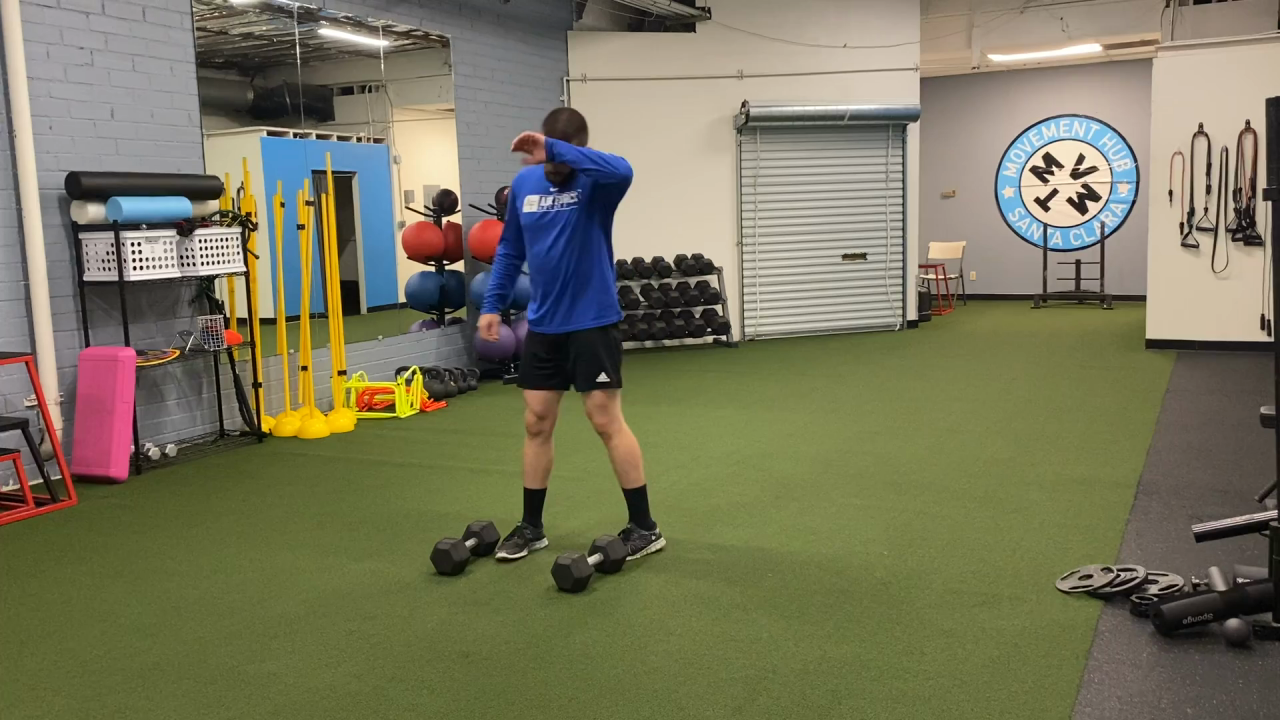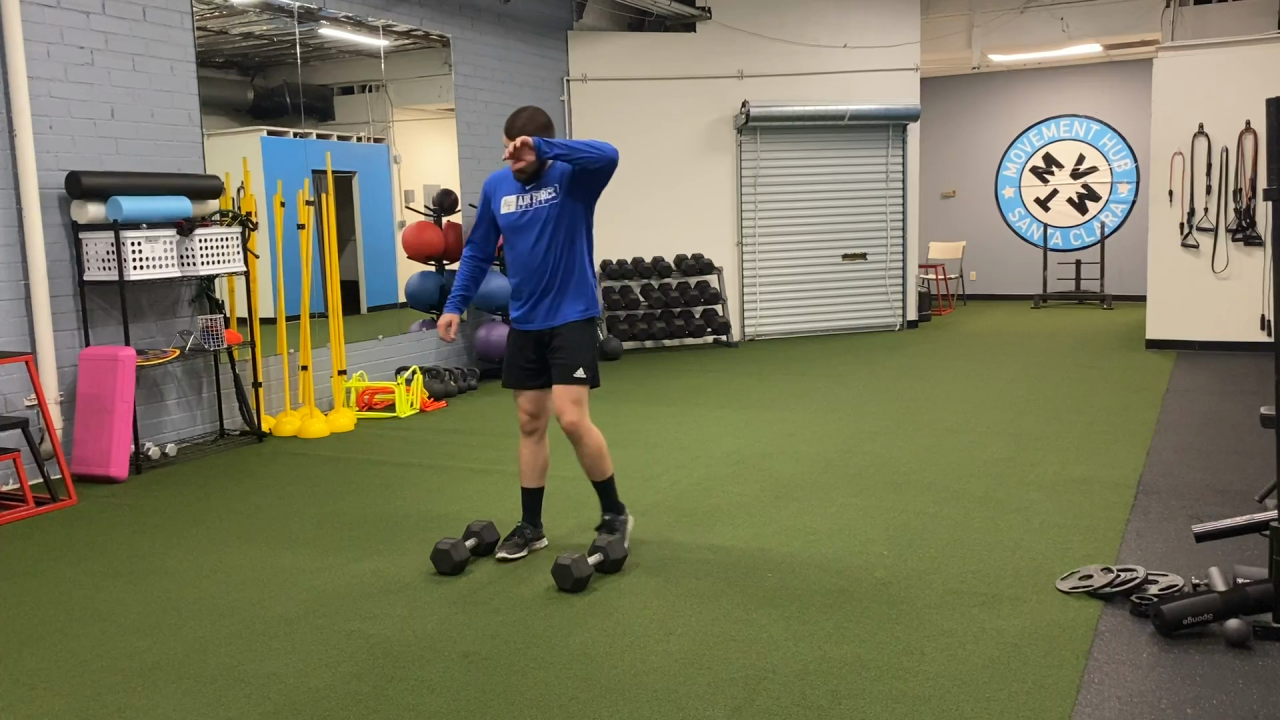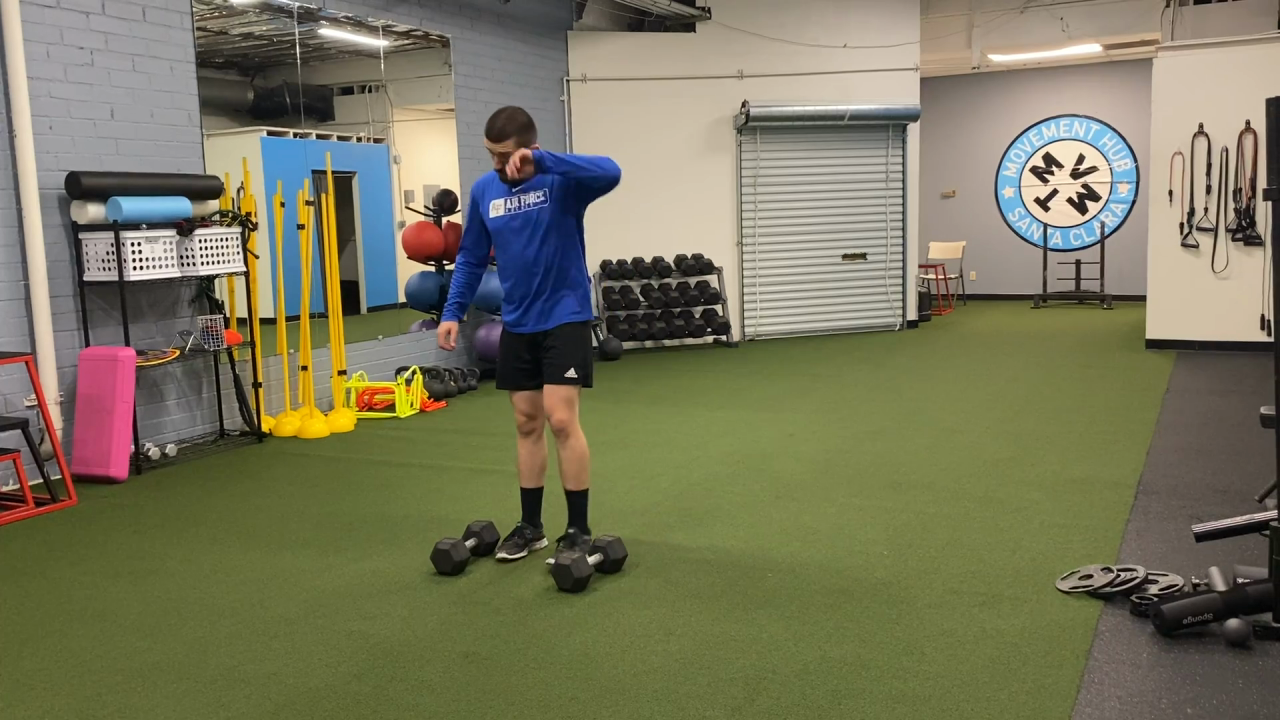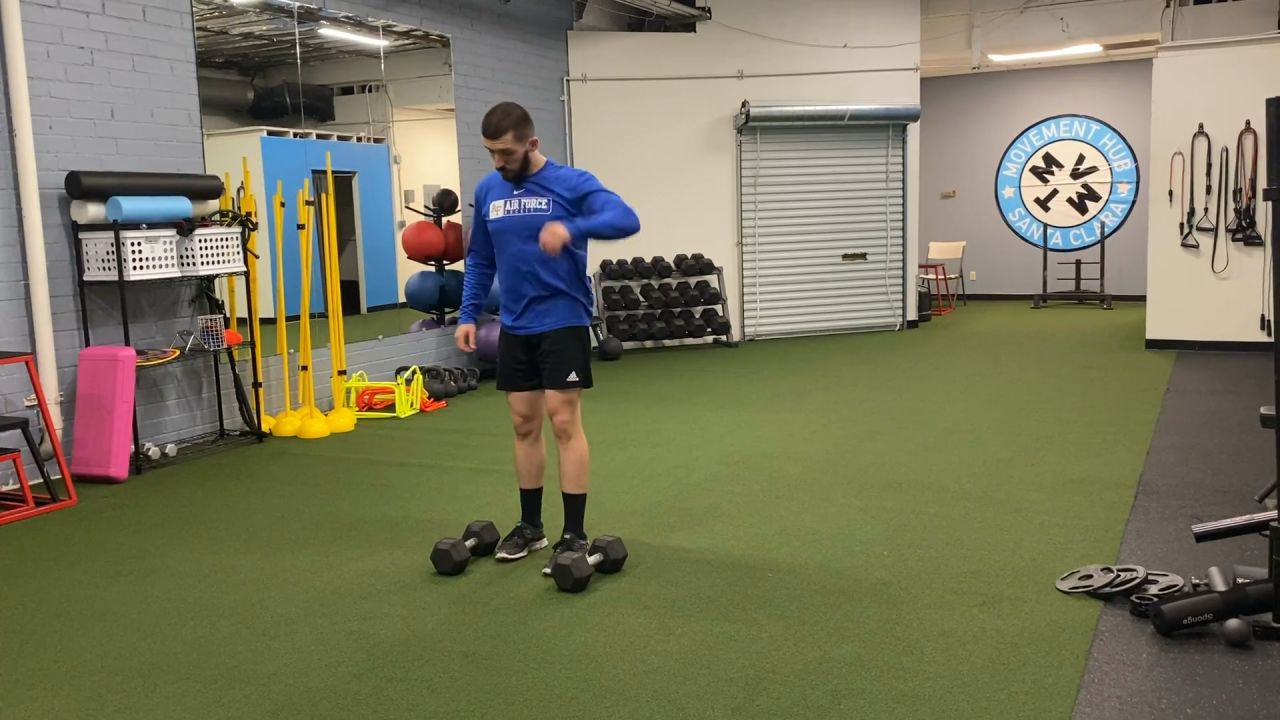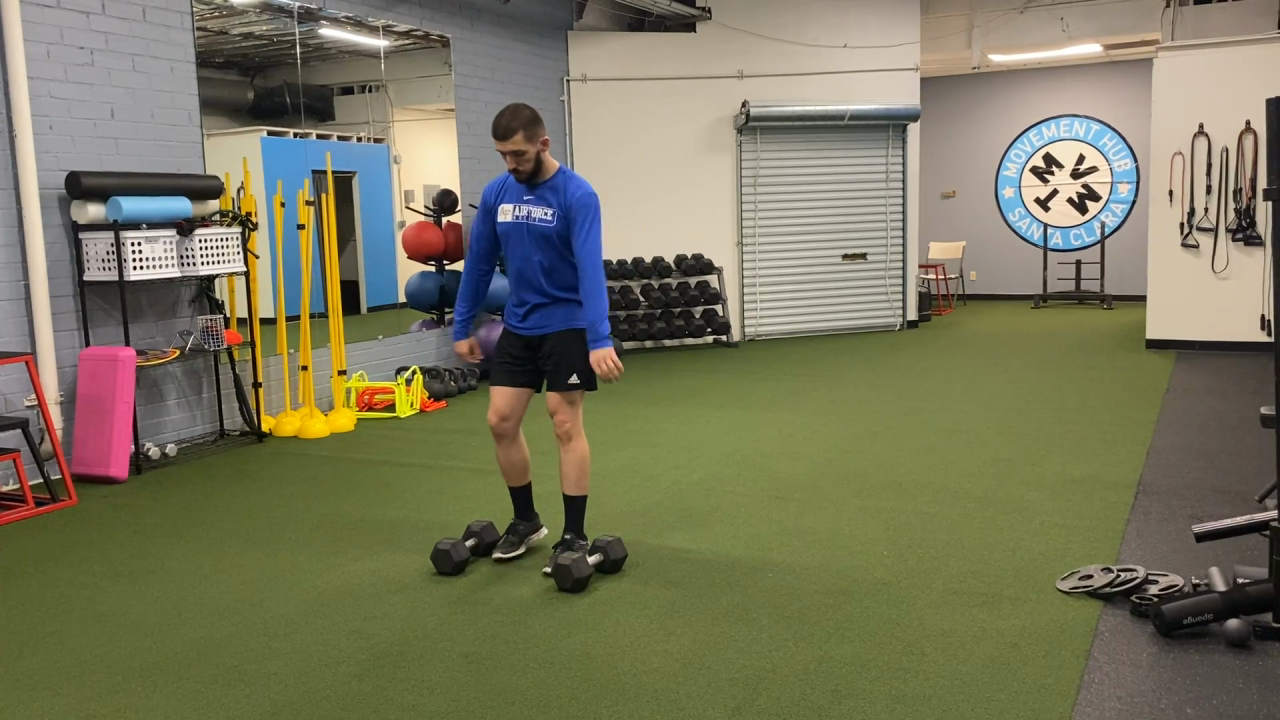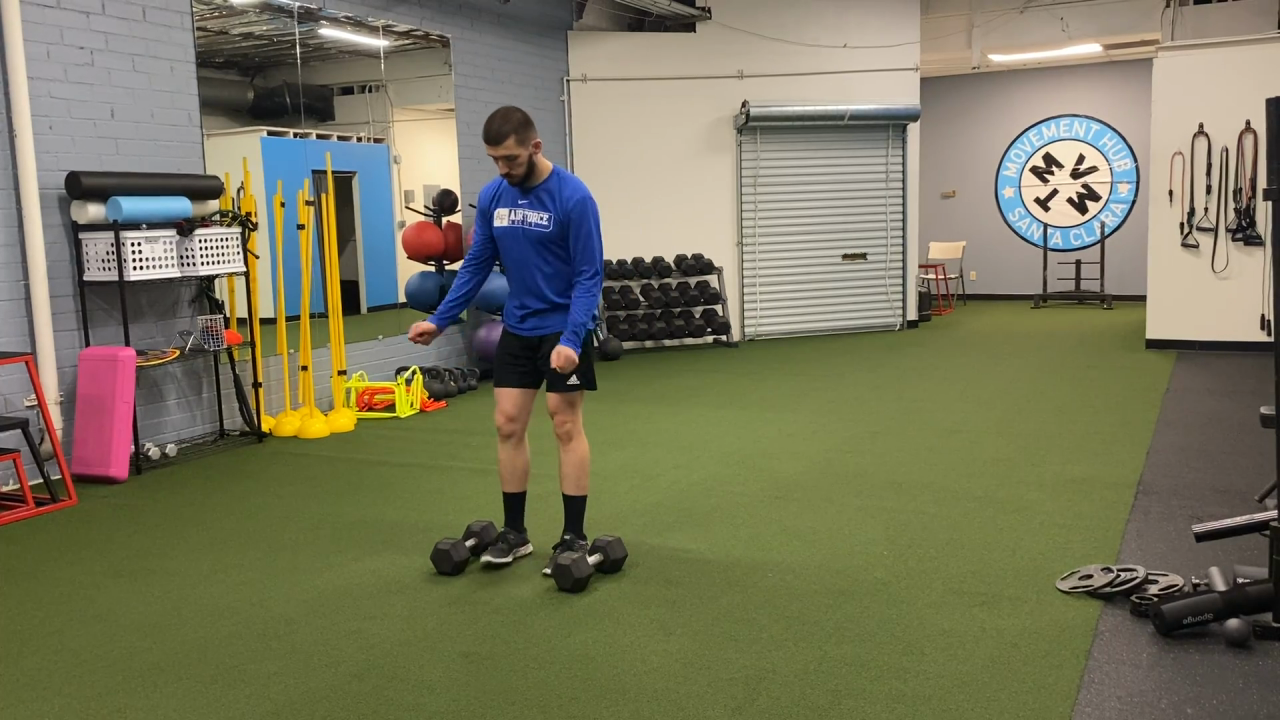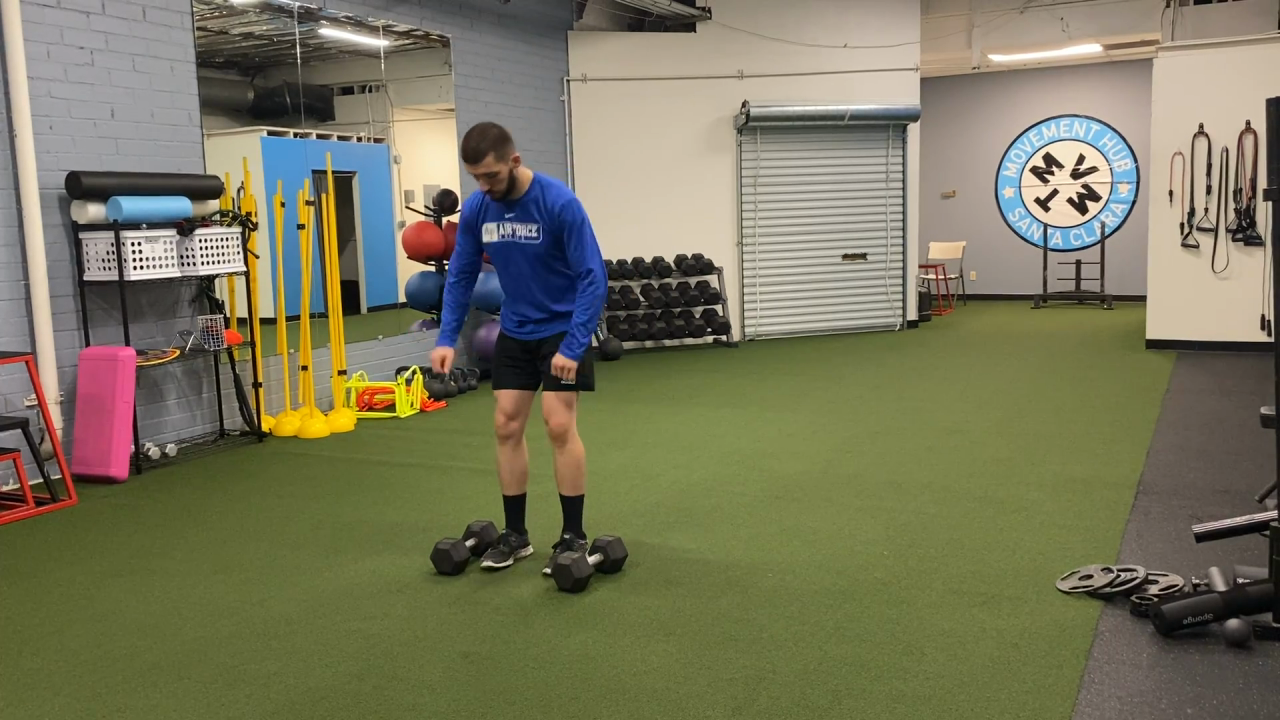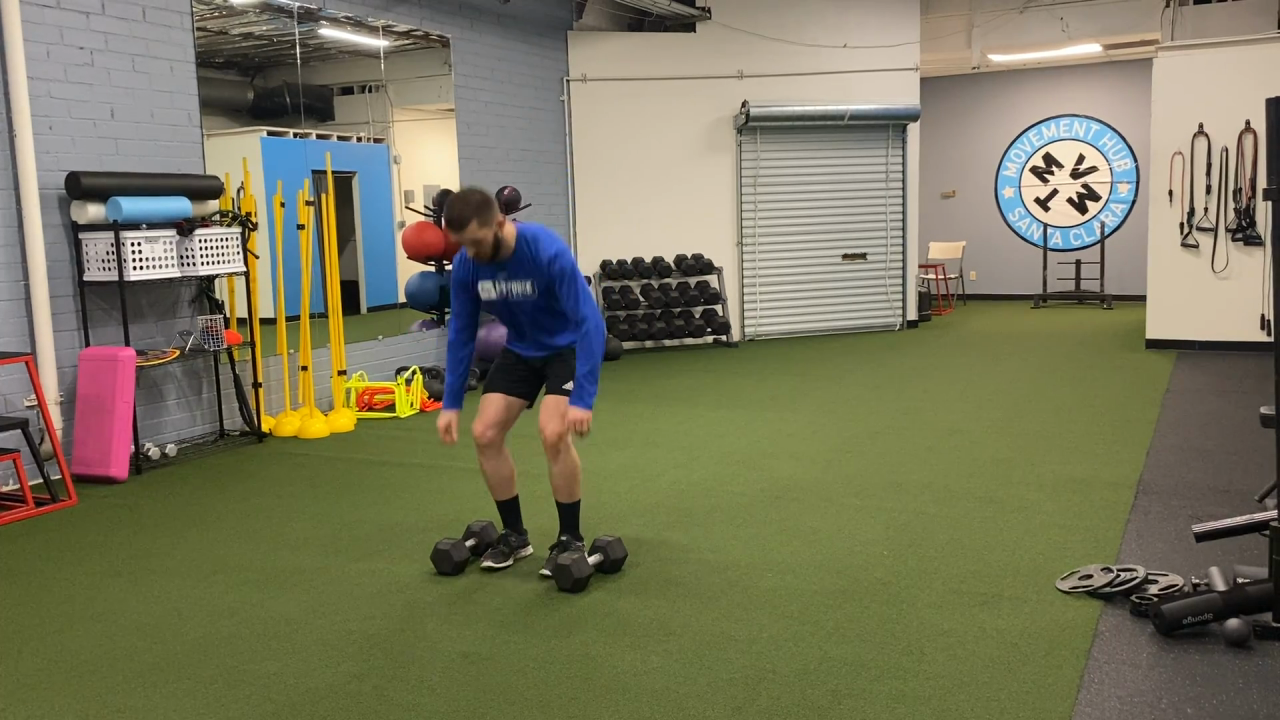
dt=0.2s
person 1, frame 1
left shoulder: (596, 182)
right shoulder: (524, 184)
left elbow: (622, 170)
right elbow: (510, 250)
left wrist: (552, 147)
right wrist: (493, 304)
left hip: (591, 323)
right hip: (542, 325)
left knee: (607, 423)
right knee: (536, 425)
left ankle: (644, 526)
right ankle: (531, 525)
person 1, frame 2
left shoulder: (572, 176)
right shoulder: (495, 188)
left elbow: (608, 156)
right elbow: (478, 252)
left wrist: (542, 147)
right wrist: (455, 304)
left hip: (572, 317)
right hip: (524, 324)
left knee: (571, 419)
right knee: (530, 424)
left ankle: (614, 510)
right ankle: (531, 524)
person 1, frame 3
left shoulder: (559, 176)
right shoulder: (484, 192)
left elbow: (609, 172)
right elbow: (470, 259)
left wrist: (539, 161)
right wrist: (452, 312)
left hip: (564, 319)
right hip: (516, 325)
left knee: (562, 421)
right knee: (527, 424)
left ankle: (578, 530)
right ankle: (530, 525)
person 1, frame 4
left shoulder: (568, 183)
right shoulder: (486, 192)
left elbow: (626, 219)
right elbow: (479, 260)
left wrist: (572, 229)
right wrist: (467, 315)
left hip: (562, 325)
right hip: (514, 327)
left knee: (564, 425)
right knee: (524, 425)
left ankle: (574, 535)
right ankle: (530, 525)
person 1, frame 5
left shoulder: (577, 194)
right shoulder: (495, 194)
left elbow: (590, 268)
right elbow: (478, 264)
left wrist: (601, 339)
right wrist: (462, 327)
left hip: (569, 328)
right hip: (516, 328)
left knee: (566, 428)
right knee: (501, 423)
left ankle: (575, 535)
right ankle: (525, 521)
person 1, frame 6
left shoulder: (573, 197)
right shoulder: (494, 196)
left elbow: (591, 275)
right elbow: (475, 264)
left wrist: (573, 339)
right wrist: (440, 318)
left hip: (563, 330)
right hip: (516, 328)
left knee: (567, 428)
right knee: (508, 427)
left ankle: (574, 537)
right ankle: (515, 531)
person 1, frame 7
left shoulder: (560, 203)
right shoulder: (474, 209)
left elbow: (592, 276)
right elbow: (460, 276)
left wrist: (574, 346)
right wrist: (447, 338)
left hip: (562, 330)
right hip: (515, 333)
left knee: (559, 426)
right knee: (507, 427)
left ankle: (573, 536)
right ankle: (515, 533)
person 1, frame 8
left shoulder: (549, 252)
right shoulder: (465, 264)
left elbow: (588, 321)
right elbow: (461, 333)
left wrist: (582, 398)
right wrist: (451, 402)
left hip: (566, 348)
right hip: (519, 351)
left knee: (553, 432)
right knee: (485, 434)
left ankle: (571, 538)
right ankle: (514, 534)
